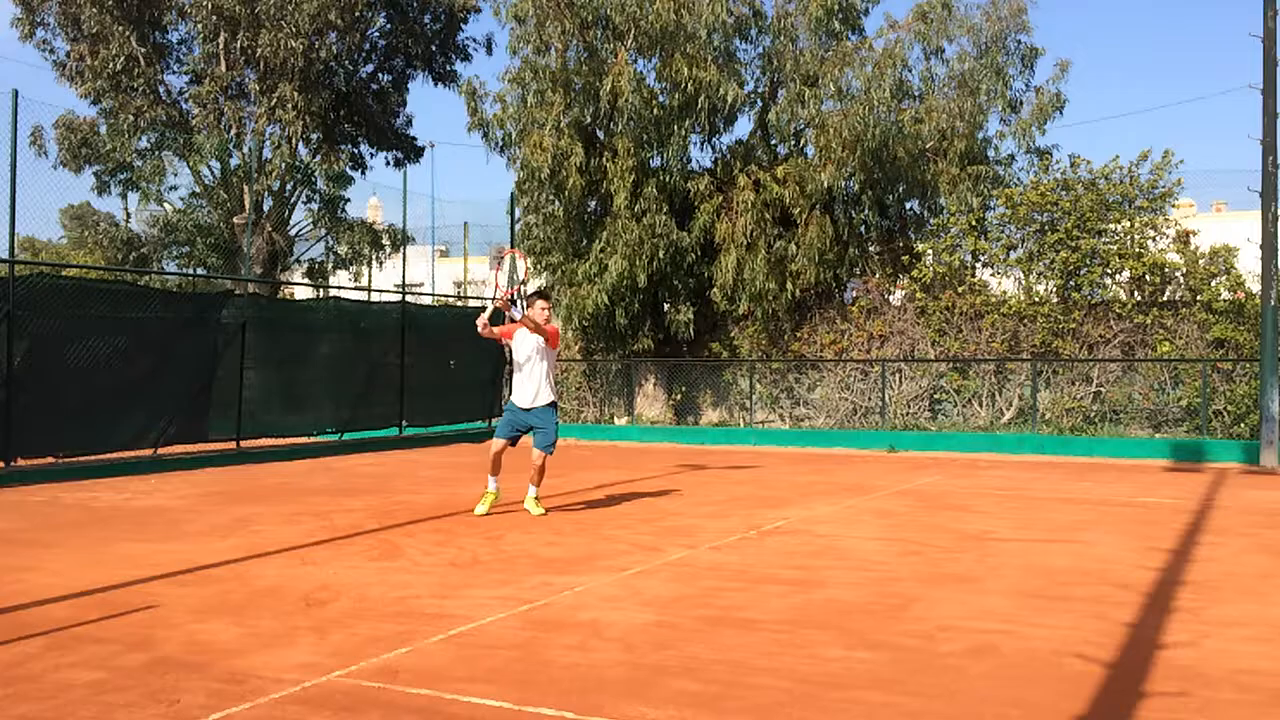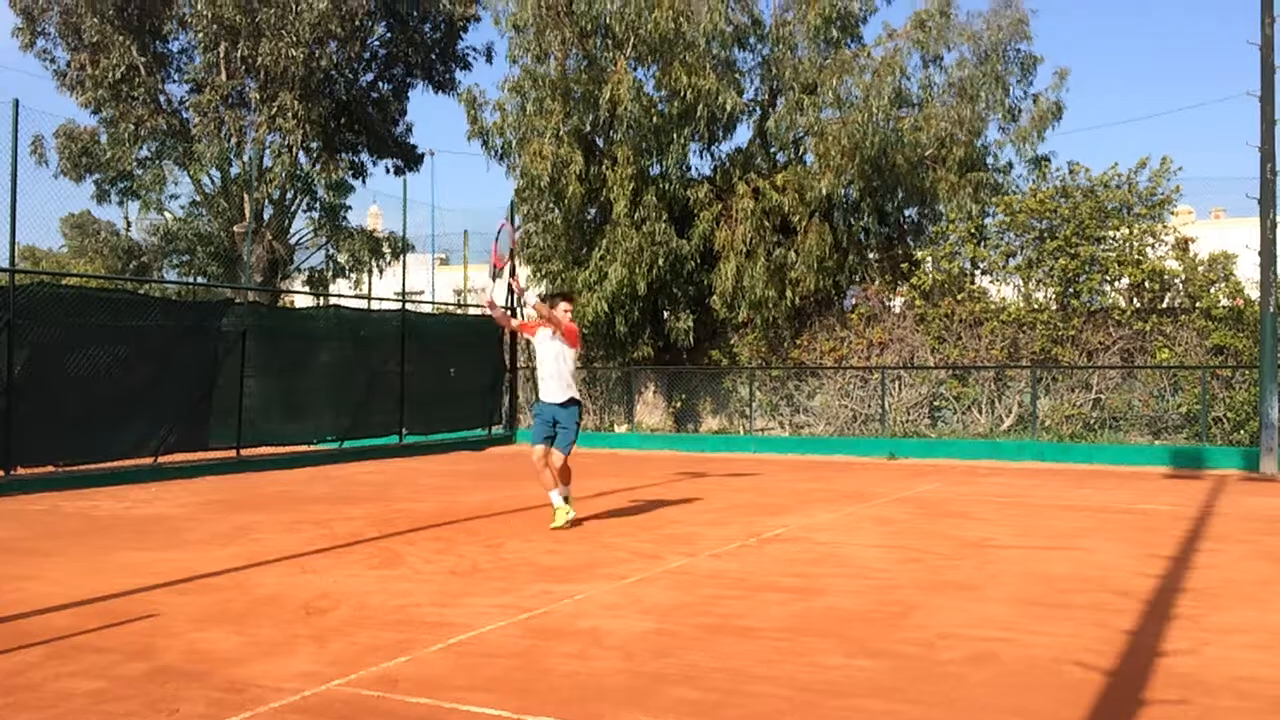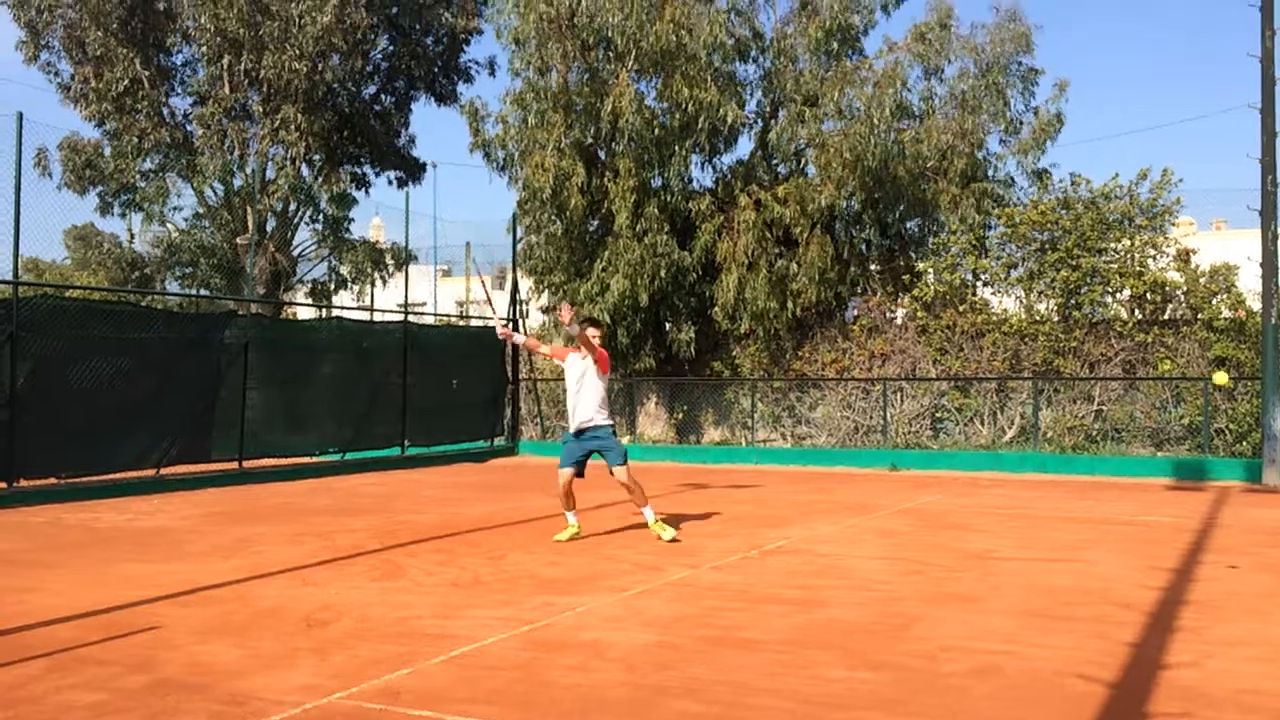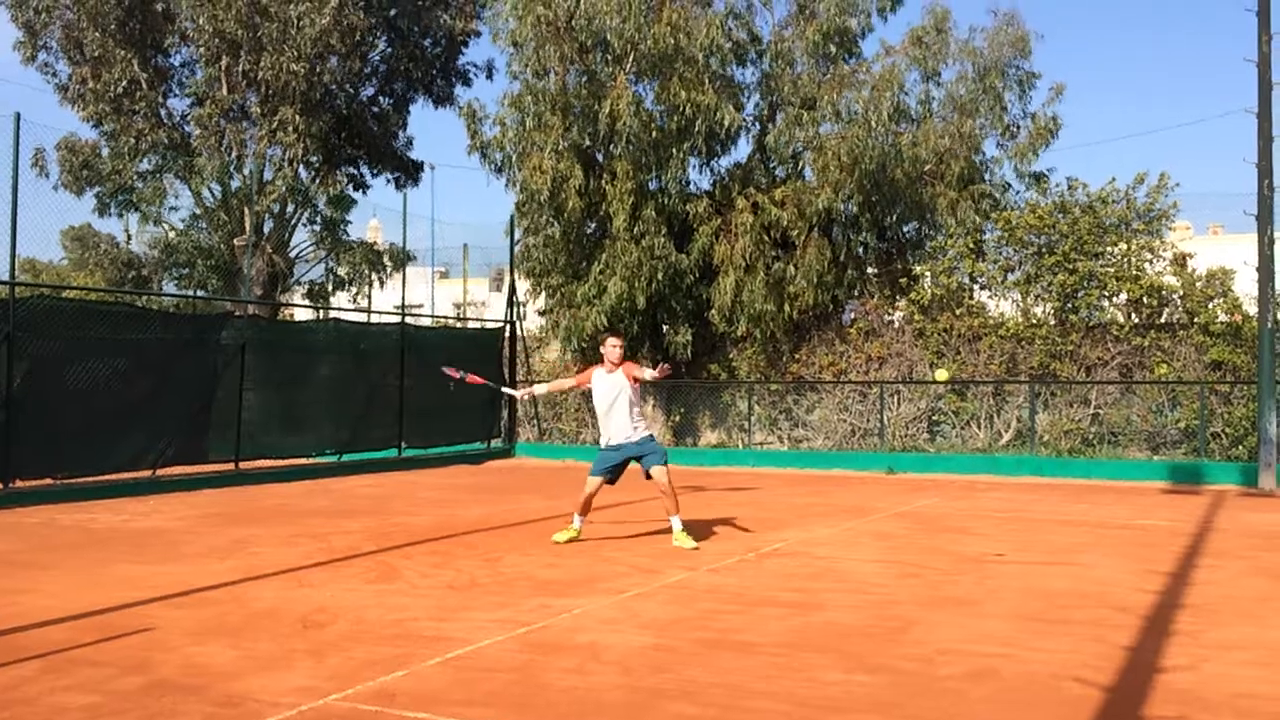
dt=0.2s
person 1, frame 1
left shoulder: (552, 332)
right shoulder: (515, 331)
left elbow: (537, 328)
right elbow: (489, 332)
left wrist: (511, 311)
right wrist: (482, 324)
left hip: (544, 407)
right hip: (517, 405)
left knee: (538, 460)
right knee: (496, 449)
left ankle: (531, 498)
right ankle: (492, 491)
person 1, frame 2
left shoulder: (571, 332)
right shoulder: (538, 329)
left elbow: (546, 315)
right elbow: (507, 322)
left wrist: (524, 294)
right wrist: (494, 307)
left hip: (567, 405)
right hip: (544, 405)
left knee: (559, 463)
right knee: (538, 456)
left ankle: (564, 499)
right ankle: (561, 509)
person 1, frame 3
left shoulder: (600, 356)
right shoulder: (569, 355)
left elbow: (589, 348)
right elbow: (540, 347)
left wrist: (571, 325)
right wrist: (512, 336)
left hip: (601, 429)
right hip: (575, 432)
left knee: (624, 478)
right knee: (564, 481)
left ankle: (654, 521)
right ankle: (573, 525)
person 1, frame 4
left shoulder: (627, 368)
right shoulder: (594, 374)
left elbow: (643, 374)
right elbow: (568, 383)
left wrist: (654, 373)
right wrist: (534, 389)
left hip: (640, 439)
right hip: (611, 444)
left knee: (664, 482)
right knee: (589, 489)
left ankle: (679, 532)
right ankle: (574, 527)
